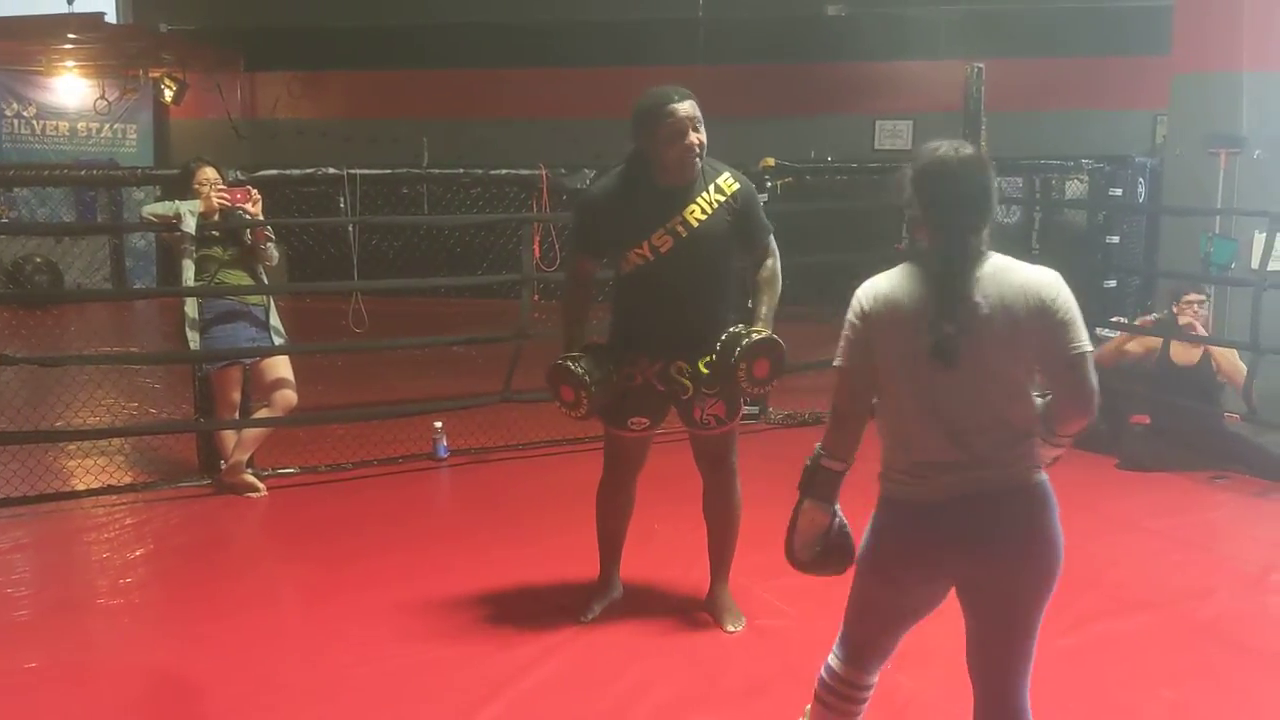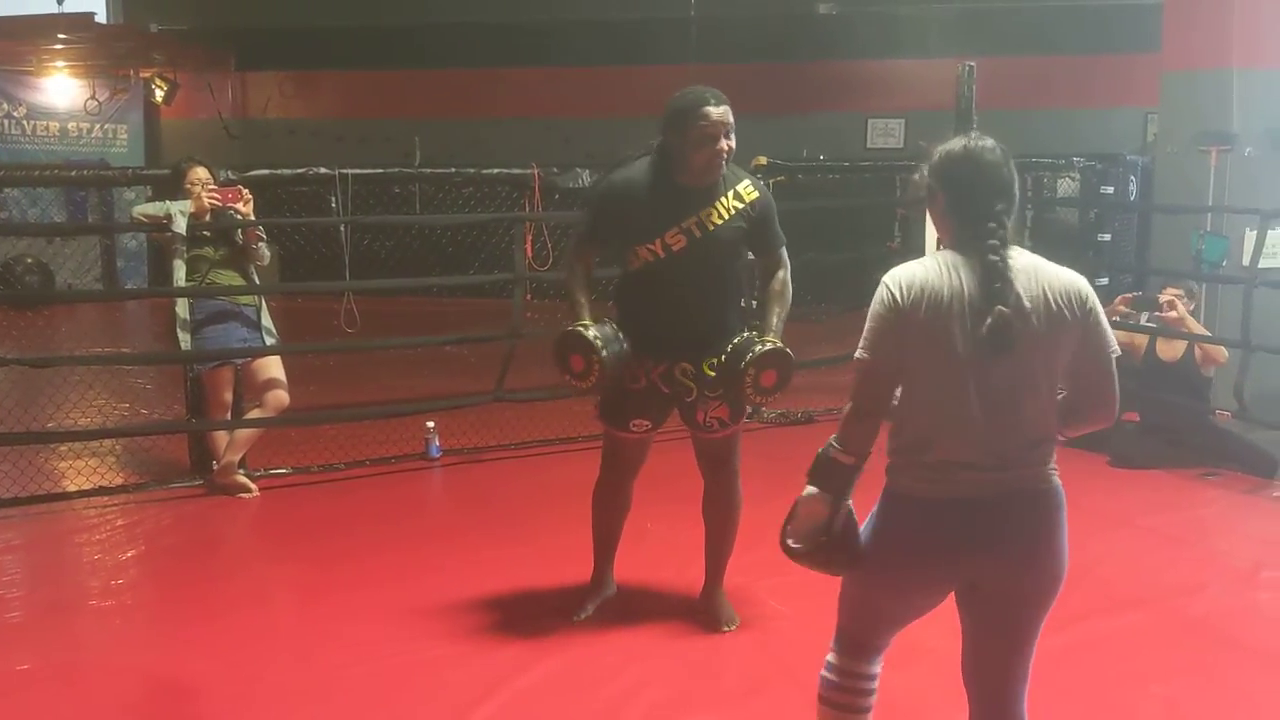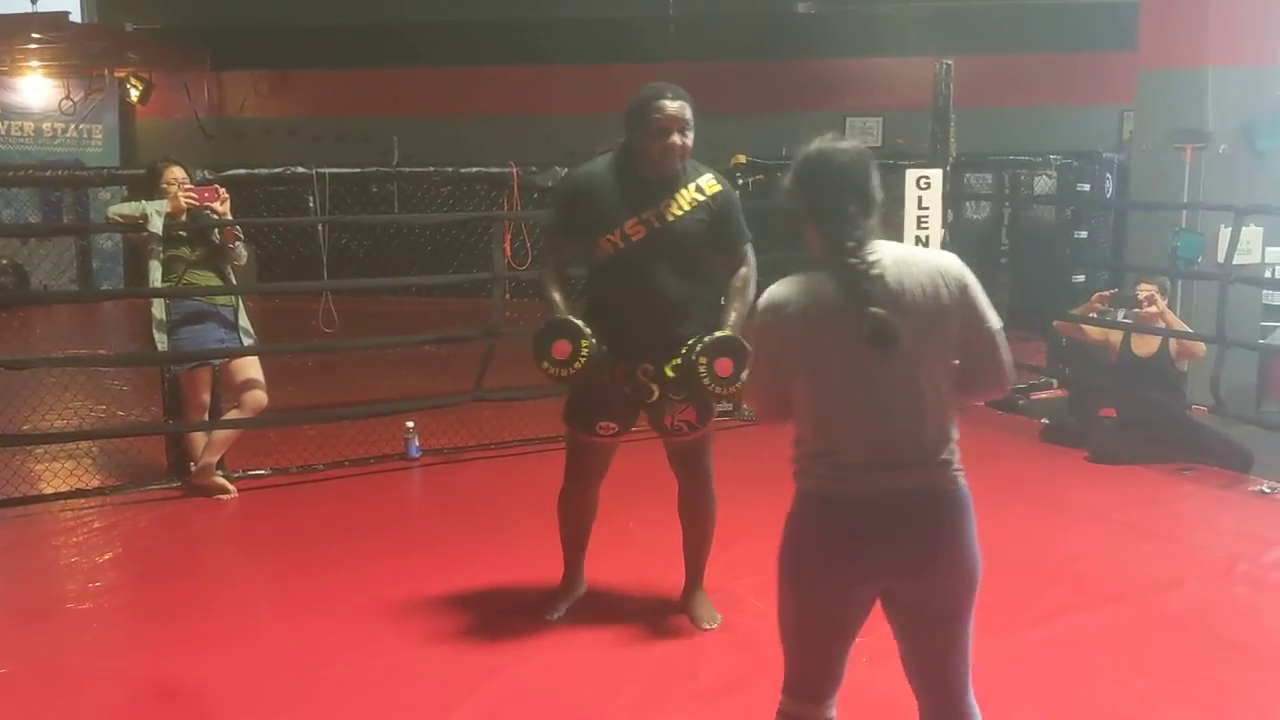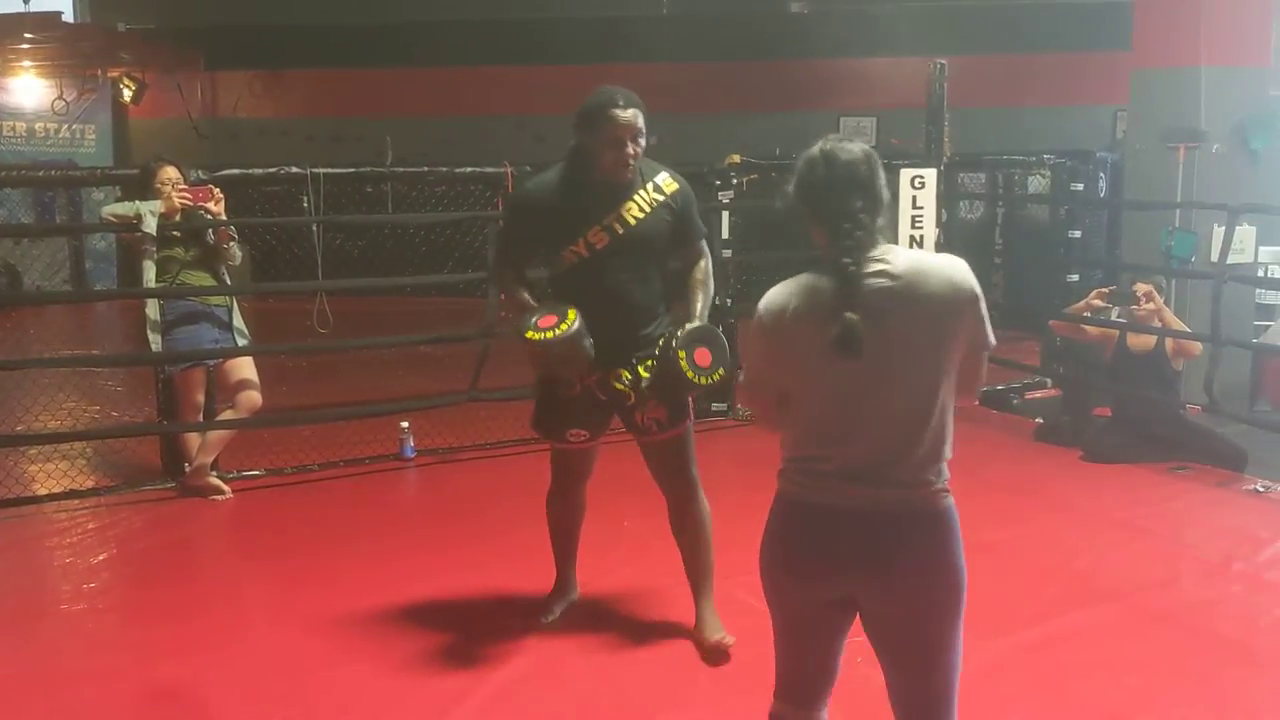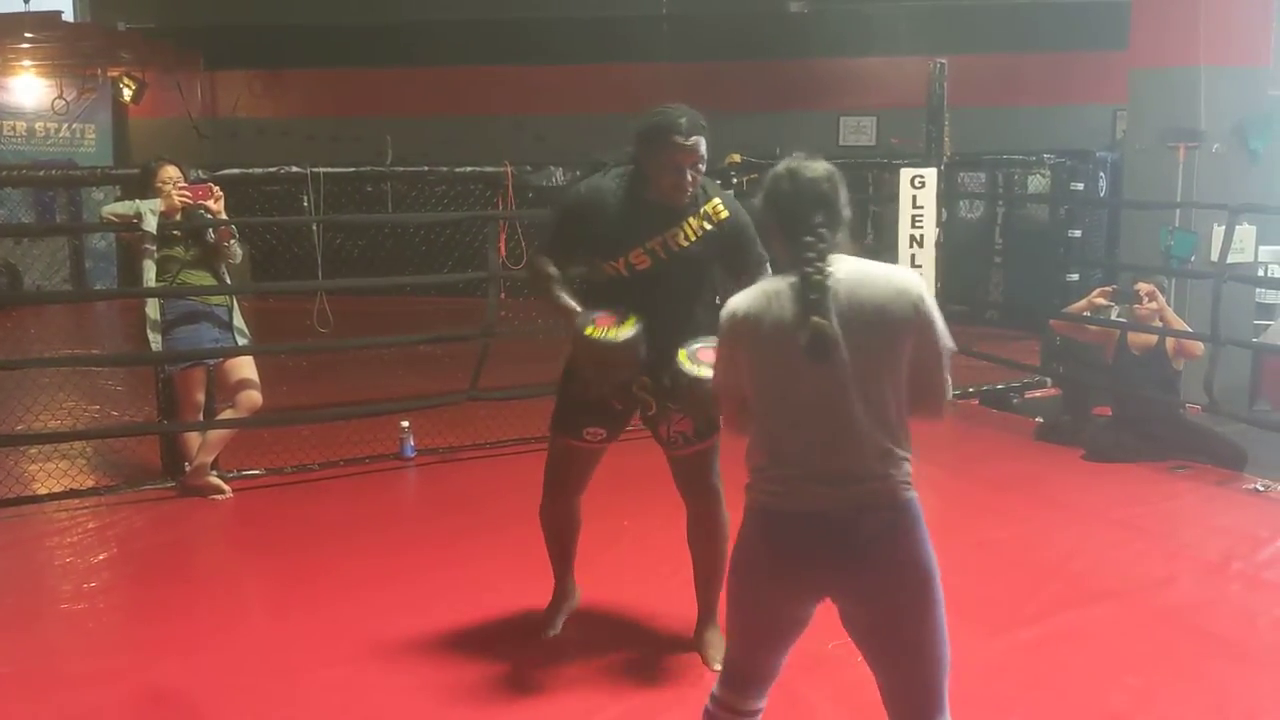
dt=0.5s
person 1, frame 1
left shoulder: (877, 297)
right shoulder: (1040, 289)
left elbow: (847, 414)
right elbow: (1079, 403)
left wrist: (818, 495)
right wrist: (1041, 445)
left hip: (911, 517)
right hip: (1014, 516)
left knee: (858, 651)
person 1, frame 2
left shoulder: (906, 285)
right shoulder: (1069, 290)
left elbow: (867, 407)
right elbow: (1099, 405)
left wrist: (828, 482)
left hip: (920, 514)
right hip: (1025, 520)
left knee: (856, 643)
person 1, frame 3
left shoulder: (782, 304)
right shoulder: (945, 273)
left elbow: (769, 408)
right elbow: (993, 377)
left hip: (830, 522)
right hip: (934, 515)
person 1, frame 4
left shoulder: (780, 306)
right shoulder: (954, 282)
left elbow: (766, 410)
right elbow: (966, 390)
left hip: (811, 528)
right hip: (917, 531)
person 1, frame 5
left shoulder: (742, 312)
right shoulder: (905, 290)
left elbow: (736, 418)
right elbow: (933, 403)
left hip: (779, 530)
right hip: (882, 527)
person 2, frame 1
left shoulder: (732, 188)
right shoulder: (606, 198)
left elbow: (766, 258)
right elbow: (581, 276)
left wrist: (762, 327)
right wrist: (573, 348)
left hip: (712, 355)
right hip: (636, 355)
left knee: (720, 469)
right knee: (620, 468)
left ankle: (720, 587)
right ankle: (609, 579)
person 2, frame 2
left shoulder: (750, 195)
right shoulder: (624, 189)
left elbow: (776, 268)
right elbow: (583, 256)
left wrist: (770, 335)
right wrist: (583, 318)
left hip: (716, 356)
right hip: (639, 354)
left knee: (722, 470)
right knee: (617, 470)
left ankle: (713, 588)
right ankle: (602, 577)
person 2, frame 3
left shoulder: (713, 191)
right shoulder: (589, 184)
left elbow: (741, 265)
right elbow: (557, 253)
left wrist: (727, 330)
right wrist: (559, 309)
left hip: (681, 356)
right hip: (606, 354)
left knee: (695, 473)
right knee: (582, 474)
left ankle: (694, 587)
right ankle: (572, 578)
person 2, frame 4
left shoulder: (670, 189)
right shoulder: (541, 196)
left elbow: (697, 260)
right elbow: (507, 266)
left wrist: (695, 322)
right wrist: (533, 310)
left hip: (652, 358)
left knee: (681, 481)
right knee: (568, 478)
left ankle: (704, 607)
right ankle: (566, 584)
person 2, frame 5
left shoulder: (723, 213)
right shoulder: (594, 200)
left elbow: (759, 283)
right elbow: (546, 262)
right wrist: (574, 310)
left hip: (683, 370)
right hip: (603, 363)
left knee: (703, 492)
right knee: (560, 487)
left ankle: (708, 622)
right ankle: (564, 589)
person 3, frame 1
right shoulder: (187, 227)
left elbow: (270, 259)
right elbow: (147, 212)
left wrist: (257, 219)
right wrist: (199, 208)
left hip: (260, 315)
right hip: (221, 316)
left knee: (285, 397)
right knee: (229, 404)
left ankle: (235, 466)
right ankle: (234, 469)
person 3, frame 2
right shoulder: (178, 227)
left elbow: (261, 258)
right elbow: (138, 213)
left wrist: (249, 219)
right wrist: (190, 208)
left hip: (251, 316)
right hip: (212, 317)
left knee: (277, 398)
right knee: (220, 404)
left ankle: (227, 467)
right ankle: (226, 470)
person 3, frame 3
left shoulder: (205, 222)
right shoulder: (155, 228)
left elbow: (238, 258)
right elbow: (113, 213)
left wrist: (226, 218)
right wrist: (166, 208)
left hip: (228, 316)
right hip: (189, 317)
left knee: (255, 398)
right knee: (198, 405)
left ankle: (204, 468)
right ankle: (205, 472)
person 3, frame 4
left shoulder: (199, 222)
right shoulder: (148, 227)
left elbow: (233, 257)
right elbow: (107, 213)
left wrist: (220, 218)
right wrist: (160, 208)
left hip: (223, 317)
right hip: (182, 317)
left knee: (249, 399)
right knee: (192, 406)
left ankle: (198, 469)
right ankle: (199, 472)
person 3, frame 5
left shoulder: (199, 222)
right shoulder: (149, 226)
left elbow: (233, 256)
right elbow: (107, 212)
left wrist: (220, 216)
right wrist: (159, 207)
left hip: (223, 316)
right hip: (183, 317)
left knee: (250, 398)
right knee: (192, 405)
left ankle: (198, 468)
right ankle: (199, 471)
person 4, frame 1
left shoulder: (1219, 347)
right shoulder: (1156, 343)
left elbow: (1244, 385)
right elbow: (1101, 360)
left wrist: (1206, 340)
right wrist: (1131, 334)
left hip: (1210, 436)
right hip: (1163, 436)
right knee: (1132, 451)
person 4, frame 2
left shoulder: (1199, 344)
right shoulder: (1142, 339)
left elbow: (1220, 358)
left wrist: (1184, 317)
right wrist: (1113, 311)
left hip: (1199, 432)
right hip: (1153, 432)
left knee: (1265, 464)
right knee: (1121, 446)
right ankle: (1206, 461)
person 4, frame 3
left shoulder: (1174, 339)
right shoulder: (1116, 334)
left elbow: (1199, 352)
right elbow: (1062, 326)
left wrist: (1164, 312)
right wrist: (1090, 307)
left hip: (1175, 427)
right hip: (1130, 427)
left knee: (1240, 458)
right knee: (1098, 443)
right ankle: (1182, 457)
person 4, frame 4
left shoulder: (1170, 338)
right shoulder: (1112, 333)
left elbow: (1195, 350)
right elbow: (1057, 324)
left wrist: (1161, 309)
right wrist: (1086, 305)
left hip: (1169, 425)
right hip: (1124, 426)
left knee: (1234, 457)
right knee: (1093, 441)
right ankle: (1177, 456)
person 4, frame 5
left shoulder: (1171, 338)
right shoulder: (1113, 332)
left elbow: (1197, 351)
right elbow: (1057, 324)
left wrist: (1164, 309)
right wrist: (1089, 302)
left hip: (1170, 425)
right hip: (1125, 425)
left knee: (1234, 456)
right knee: (1092, 439)
right ankle: (1173, 455)
